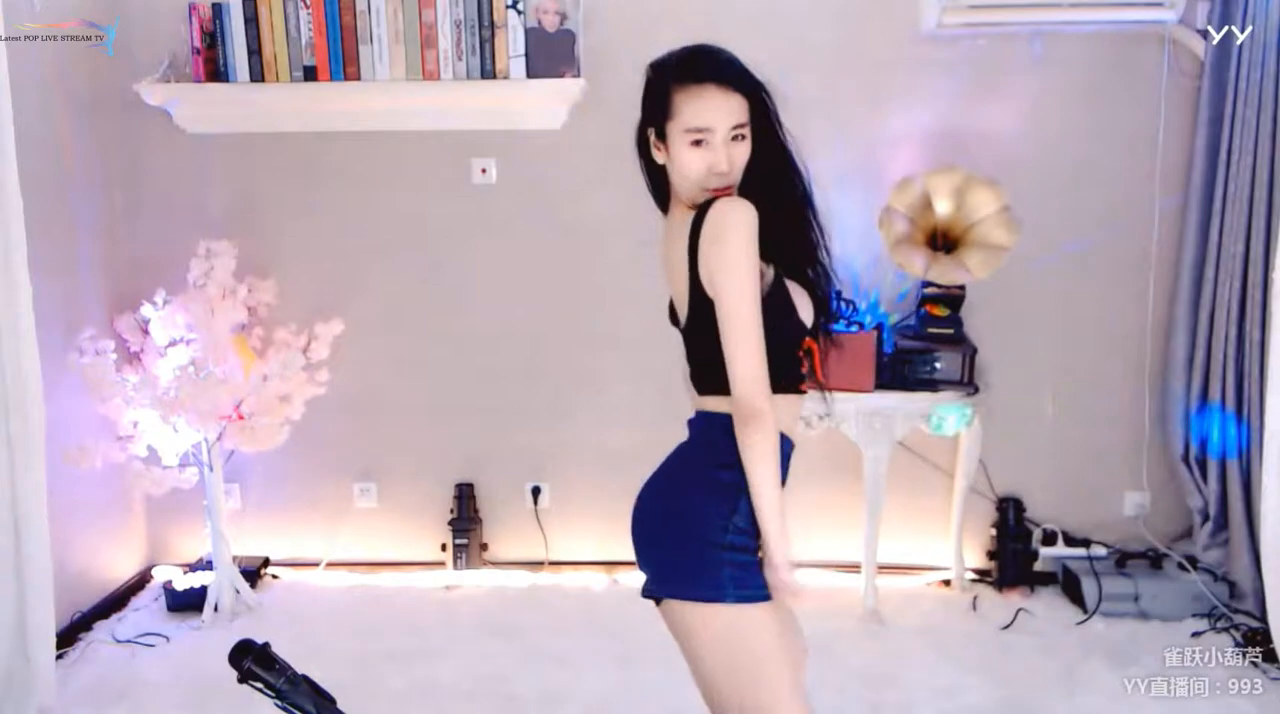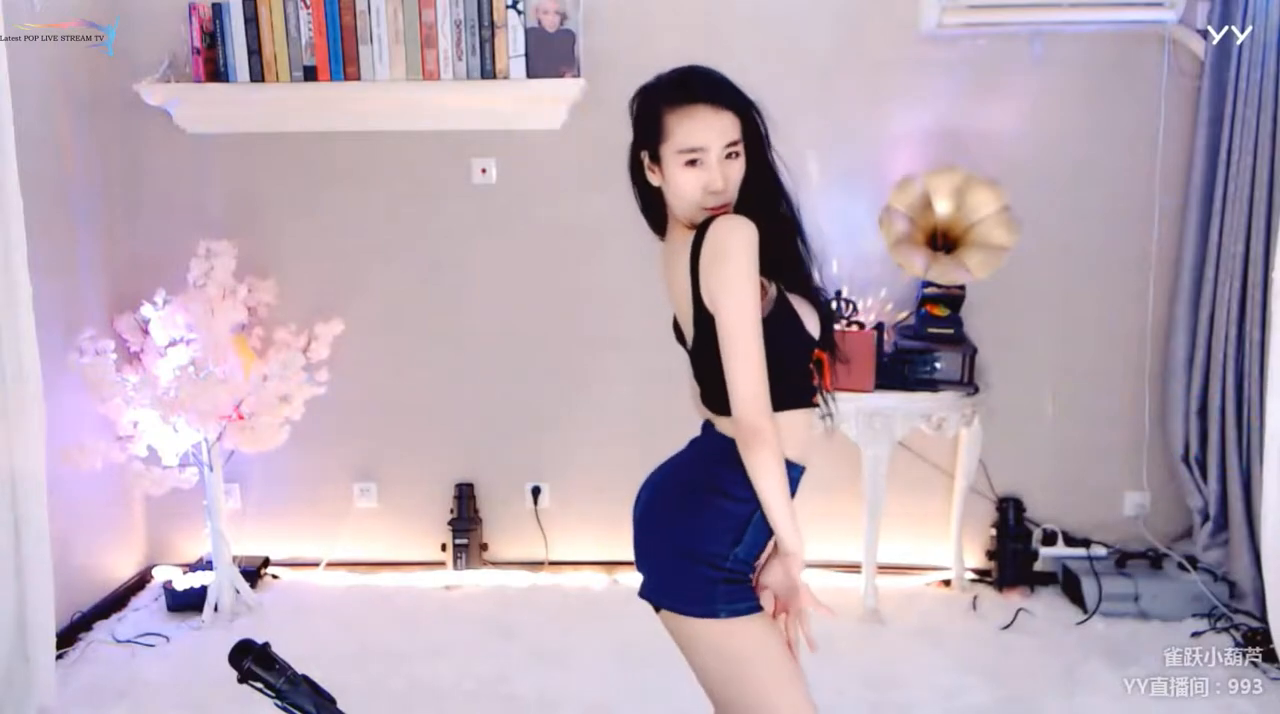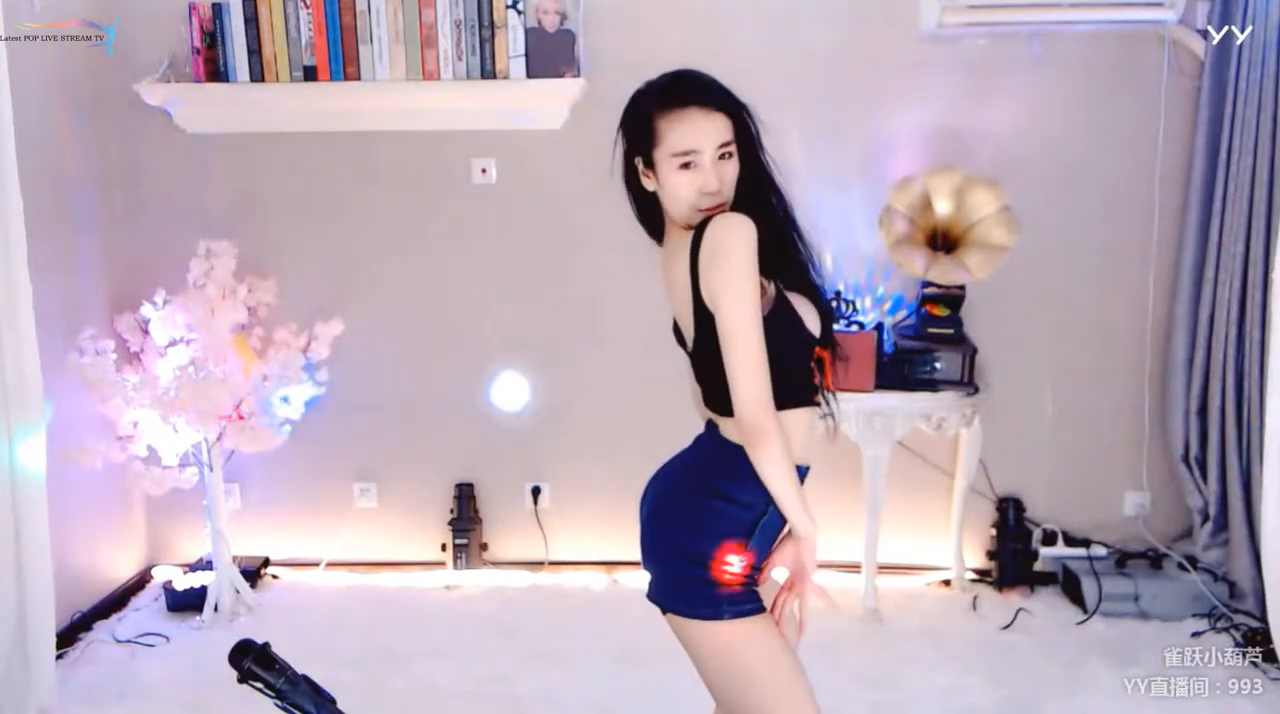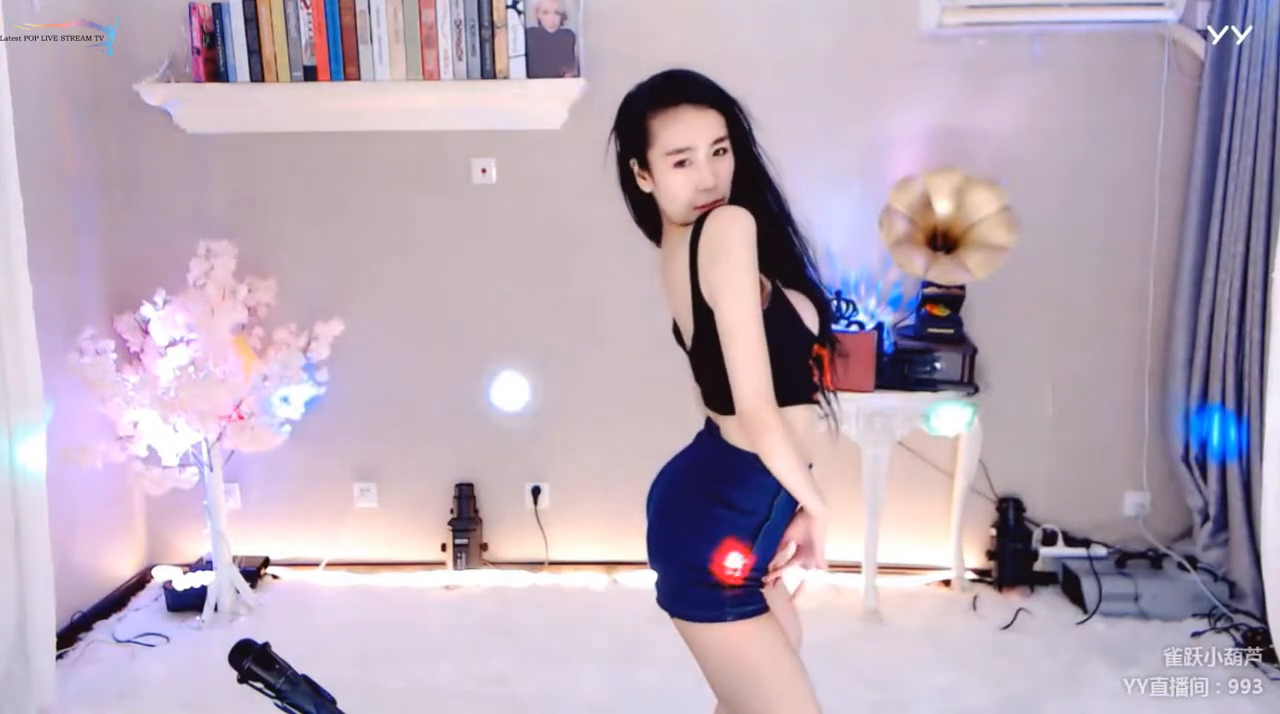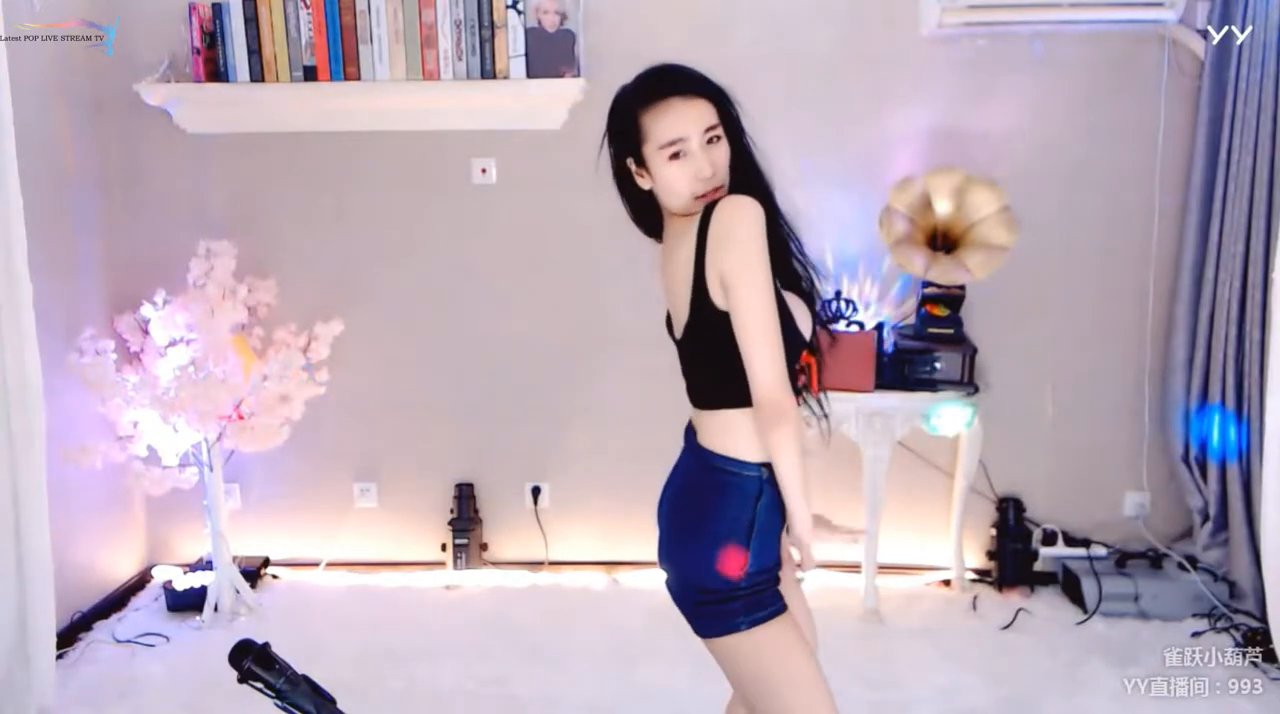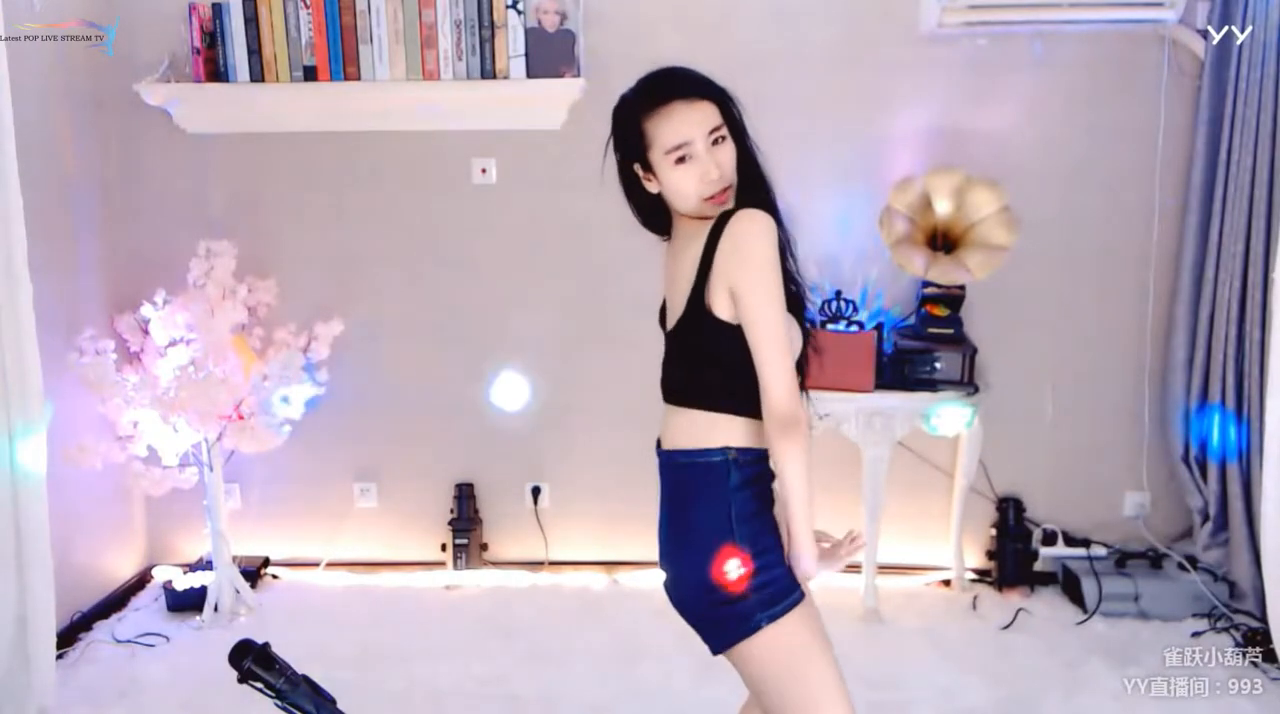
dt=0.3s
person 1, frame 1
left shoulder: (685, 219)
right shoulder: (733, 216)
right elbow: (751, 402)
right wrist: (777, 538)
left hip: (697, 498)
right hip: (711, 514)
left knee: (778, 659)
person 1, frame 2
left shoulder: (682, 243)
right shoulder: (733, 234)
right elbow: (753, 421)
right wrist: (791, 547)
left hip: (698, 505)
right hip: (707, 529)
person 1, frame 3
left shoulder: (683, 244)
right shoulder: (732, 233)
right elbow: (756, 419)
right wrist: (803, 527)
left hip: (702, 502)
right hip: (710, 530)
left knee: (770, 662)
person 1, frame 4
left shoulder: (682, 245)
right shoulder: (729, 227)
right elbow: (757, 410)
right wrist: (812, 507)
left hip: (707, 494)
right hip: (720, 518)
left knee: (773, 657)
person 1, frame 5
left shoulder: (679, 237)
right shoulder: (738, 214)
right elbow: (774, 398)
right wrist: (802, 520)
left hip: (712, 494)
right hip: (729, 513)
left knee: (792, 653)
person 1, frame 6
left shoulder: (688, 239)
right shoulder: (748, 229)
right elbow: (783, 410)
right wrist: (803, 543)
left hip: (707, 499)
right hip: (723, 511)
